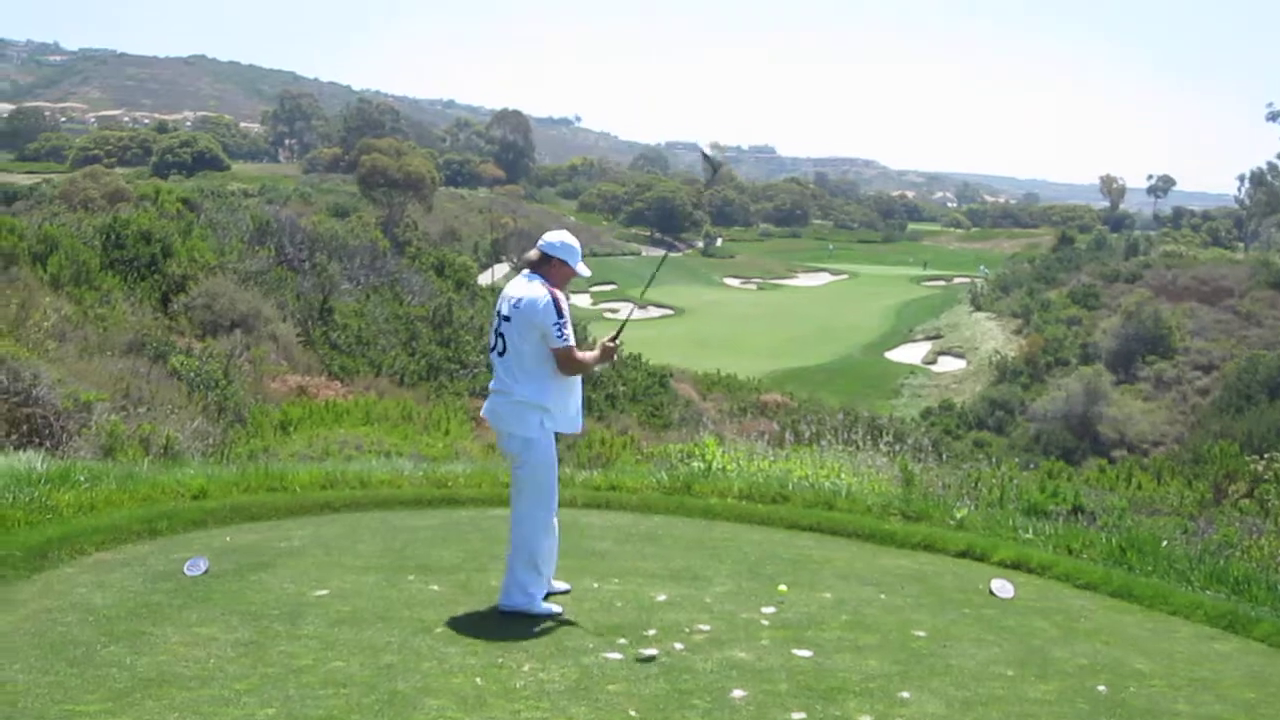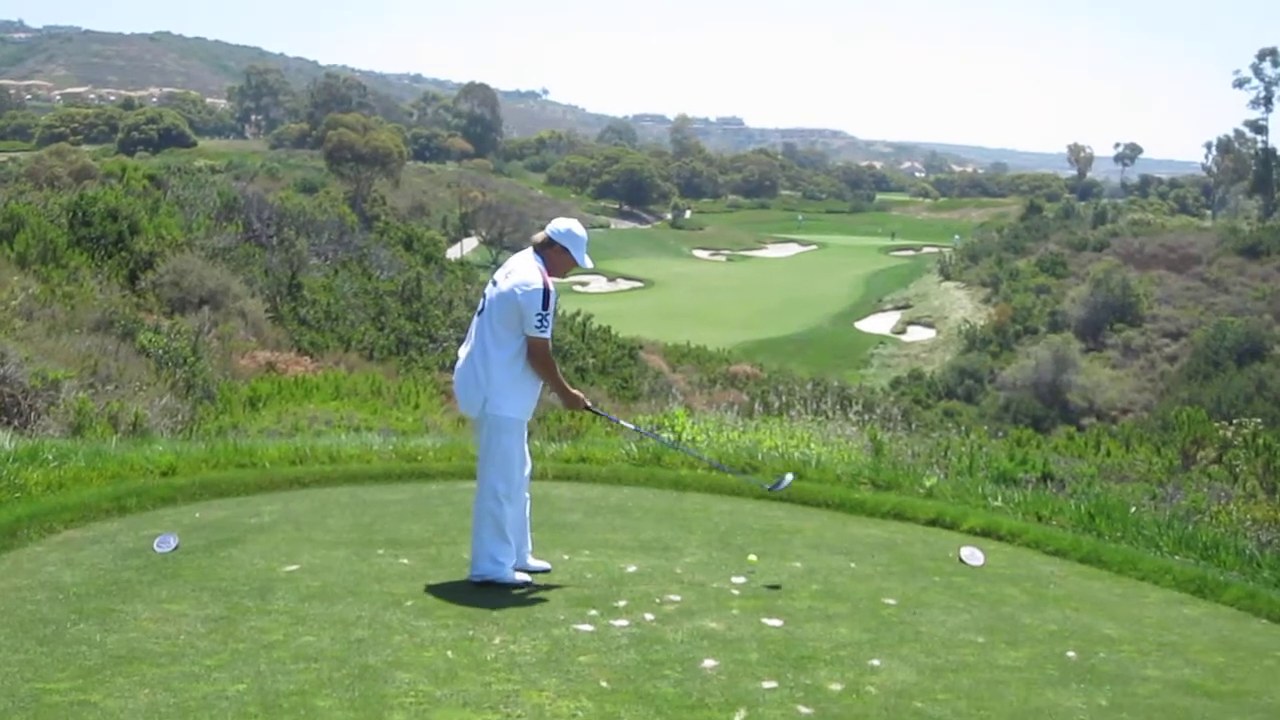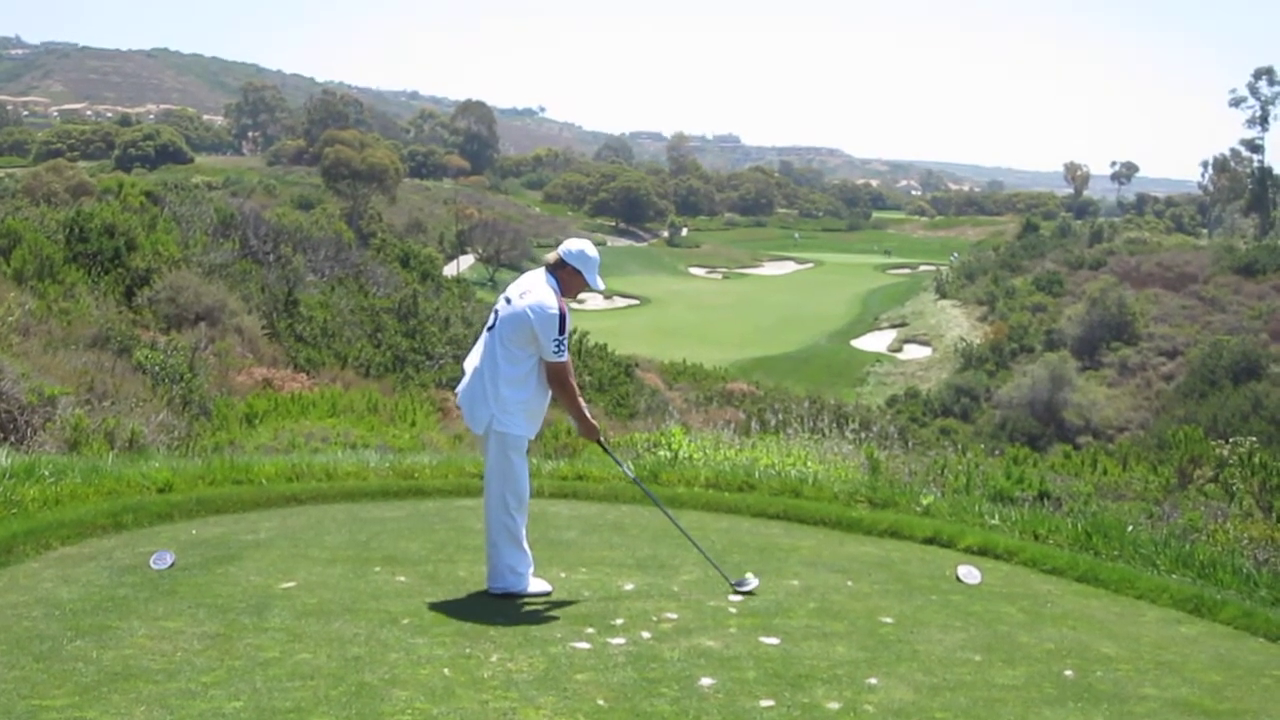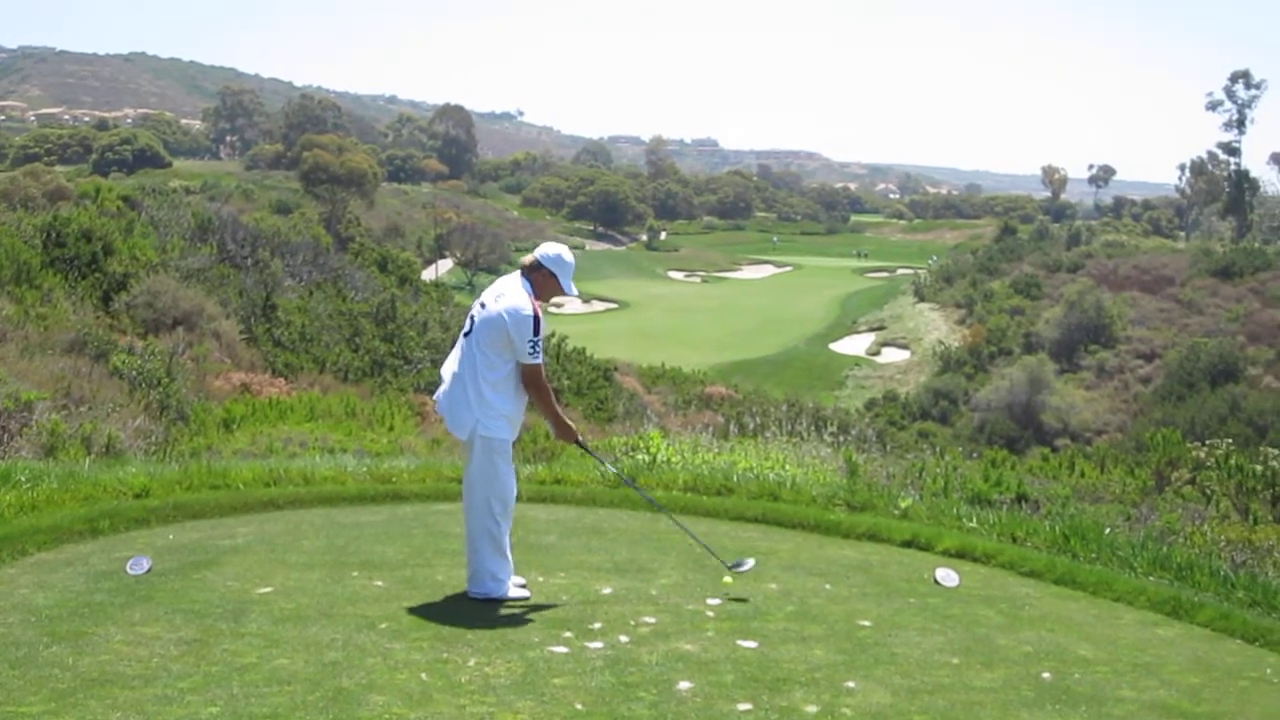
dt=1s
person 1, frame 1
left shoulder: (515, 287)
right shoulder: (548, 299)
right elbow: (568, 363)
left wrist: (587, 355)
right wrist: (599, 356)
left hip: (515, 409)
right hip: (529, 417)
left knee: (536, 500)
right knee: (536, 507)
left ankle: (536, 577)
right ankle: (521, 595)
person 1, frame 2
left shoulder: (521, 263)
right shoulder: (537, 285)
right elbow: (539, 354)
left wrist: (556, 386)
right wrist: (565, 393)
left hip: (496, 384)
right hip: (497, 391)
left knee: (515, 475)
right knee: (500, 480)
left ankle: (514, 555)
right ankle: (491, 565)
person 1, frame 3
left shoulder: (532, 281)
right shoulder: (550, 308)
left elbow: (560, 361)
right elbow: (558, 377)
left wrist: (579, 402)
right wrist: (583, 420)
left hip: (494, 397)
right hip: (503, 406)
left knee: (507, 493)
right knee: (509, 495)
left ankle: (511, 570)
right ankle: (510, 578)
person 1, frame 4
left shoulder: (505, 285)
right shoulder: (525, 311)
right elbow: (532, 379)
left wrist: (550, 412)
right wrist: (558, 421)
left hip: (473, 402)
right hip: (484, 411)
left knee: (482, 492)
right knee: (495, 496)
left ankle: (487, 572)
right ankle: (490, 582)
